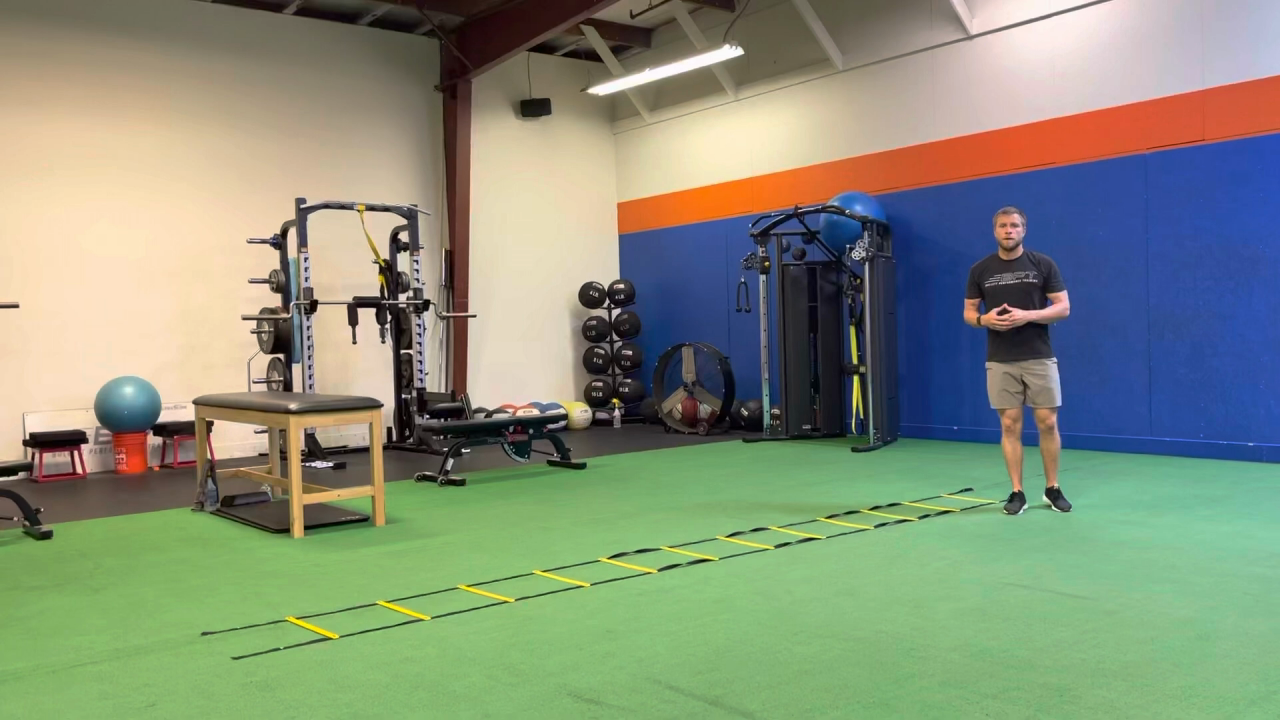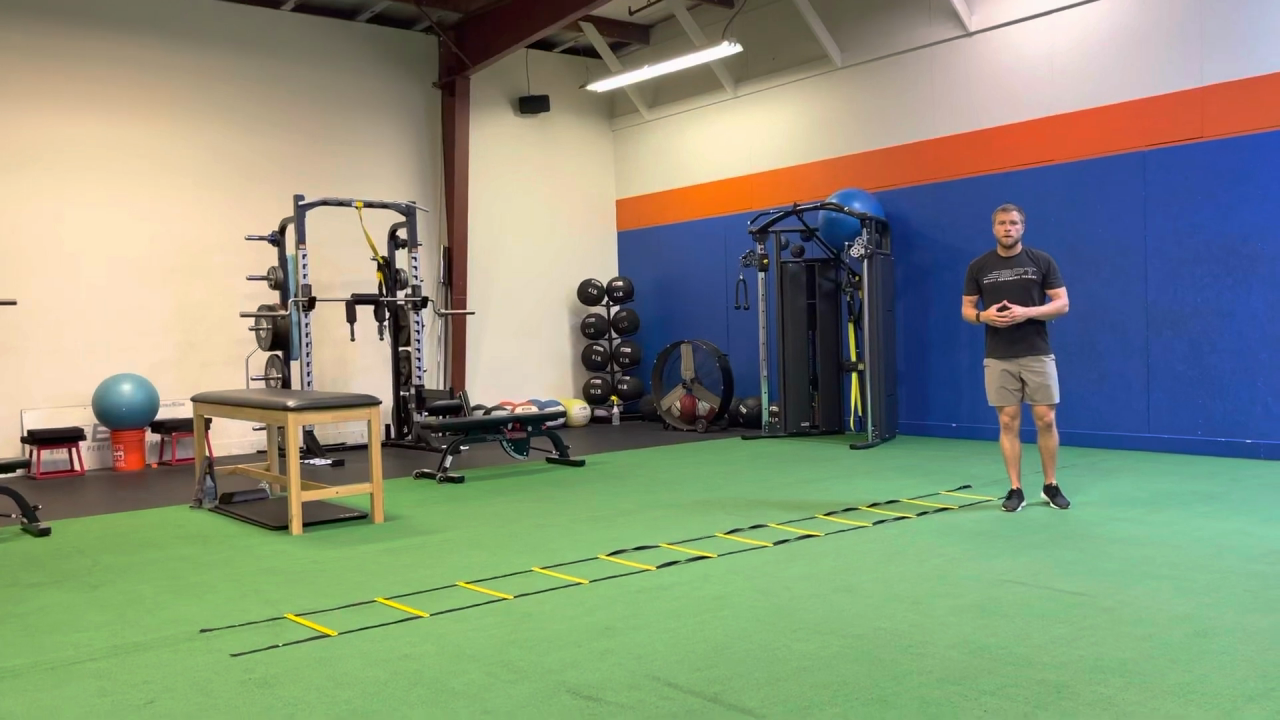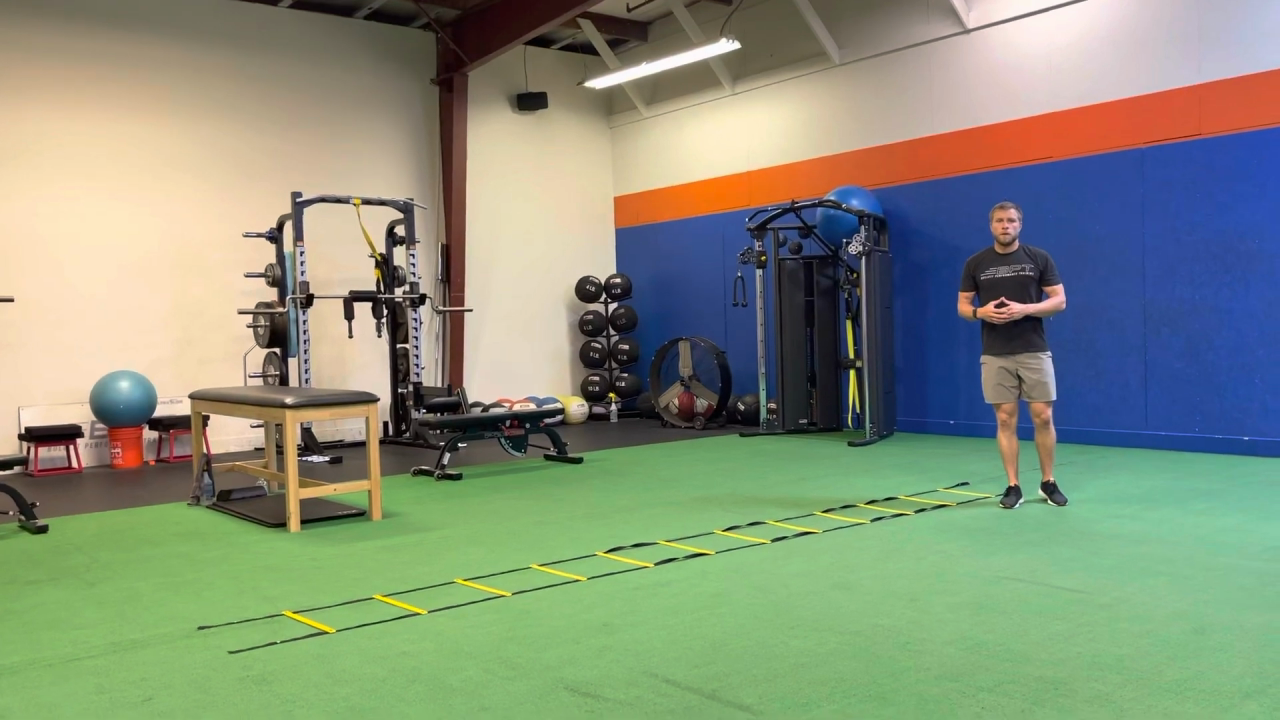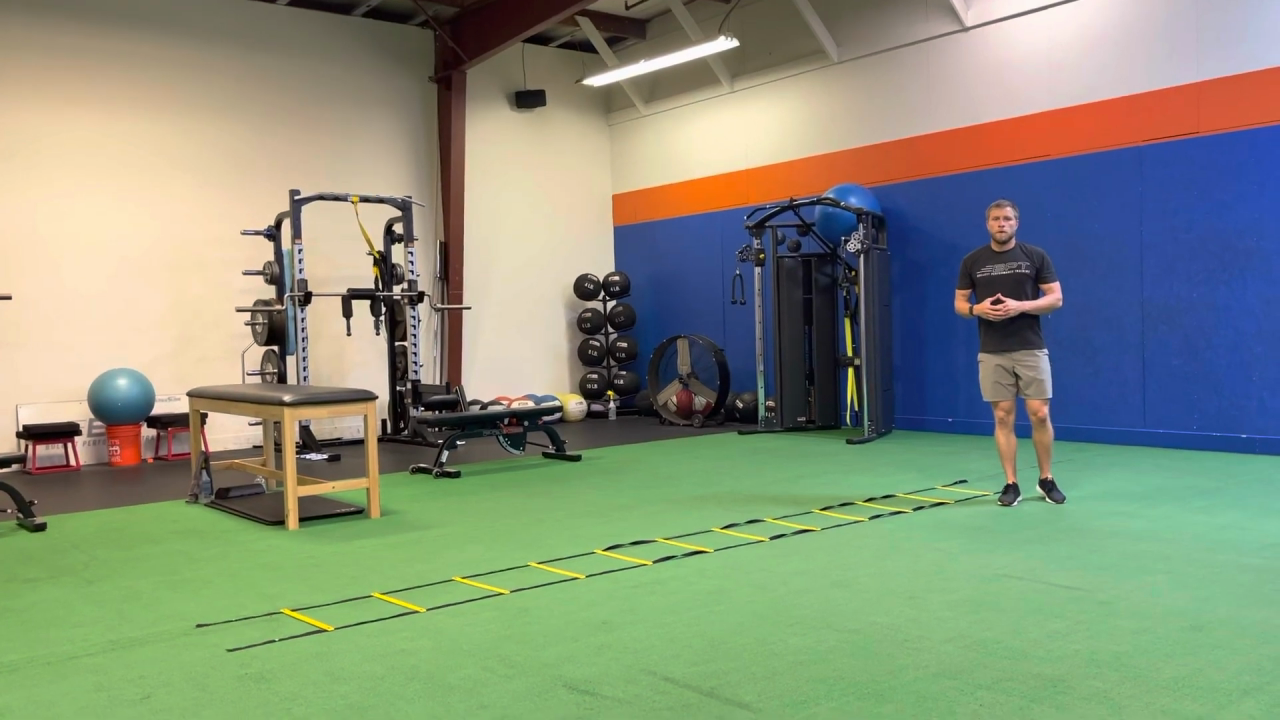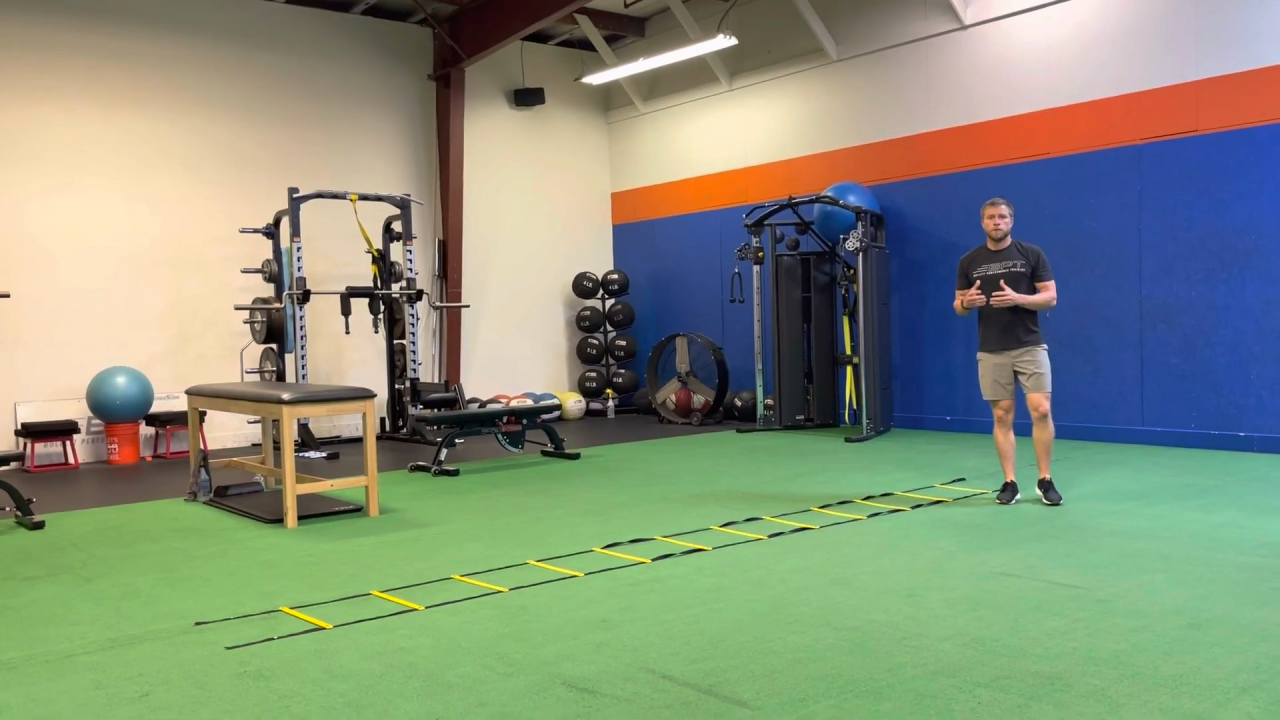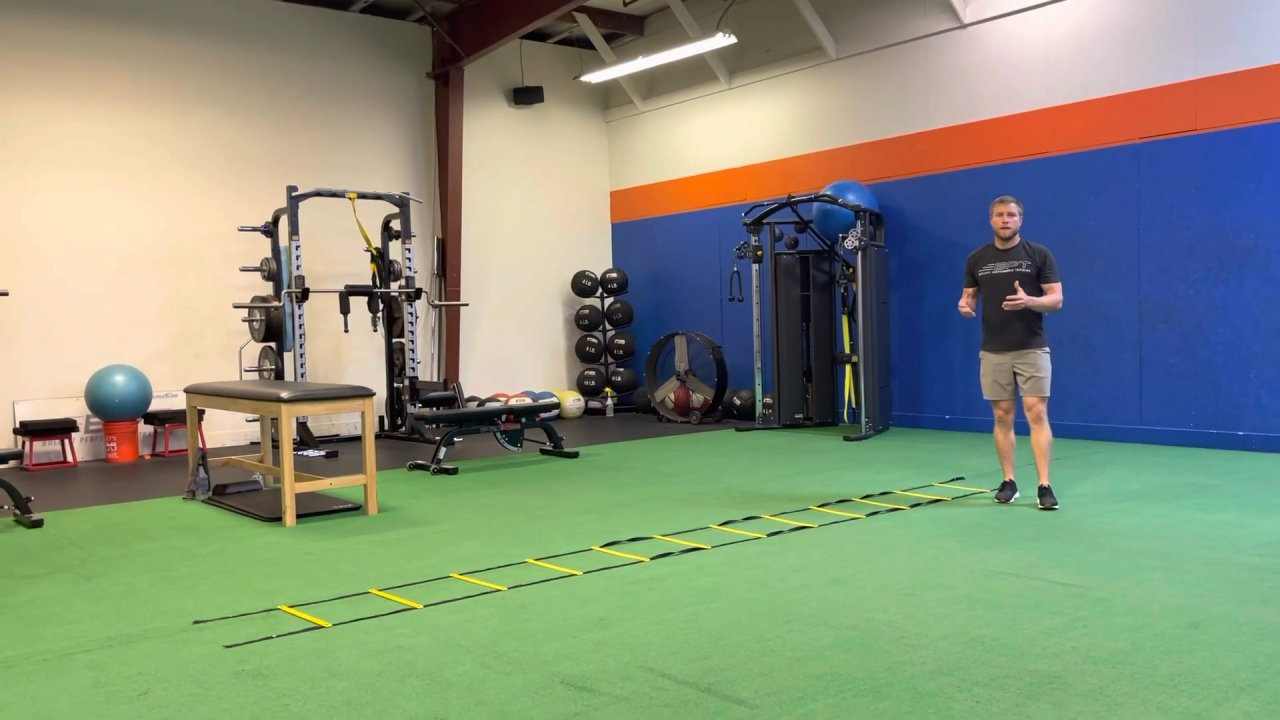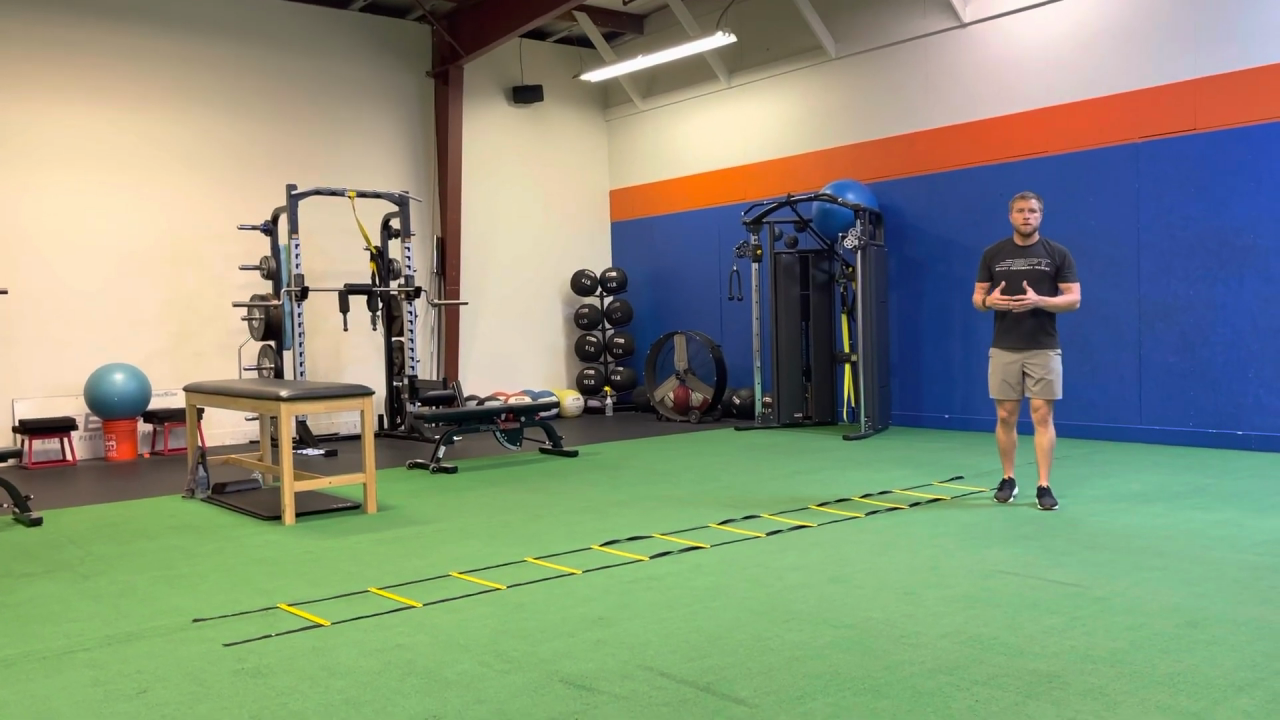
dt=0.4s
person 1, frame 1
left shoulder: (1043, 264)
right shoulder: (980, 269)
left elbow: (1063, 308)
right elbow: (968, 311)
left wrist: (1027, 316)
right wrist: (983, 319)
left hip: (1040, 358)
right hip: (1000, 361)
left knee: (1048, 423)
right knee: (1010, 425)
left ankle: (1053, 489)
right ankle: (1017, 492)
person 1, frame 2
left shoulder: (1042, 261)
right shoulder: (978, 266)
left elbow: (1062, 304)
right elbow: (967, 308)
left wrist: (1027, 312)
right wrist: (983, 316)
left hip: (1038, 355)
right hip: (998, 358)
left knee: (1046, 420)
right knee: (1008, 422)
left ankle: (1050, 485)
right ankle: (1015, 489)
person 1, frame 3
left shoulder: (1039, 258)
right shoulder: (976, 263)
left elbow: (1059, 300)
right elbow: (962, 305)
left wrist: (1025, 309)
right wrist: (981, 312)
left hip: (1034, 352)
right hip: (995, 355)
left knee: (1043, 417)
right knee: (1006, 419)
left ankle: (1048, 483)
right ankle: (1013, 486)
person 1, frame 4
left shoulder: (1036, 256)
right shoulder: (972, 261)
left elbow: (1055, 298)
right elbow: (959, 303)
left wrist: (1020, 306)
right wrist: (977, 309)
left hip: (1031, 349)
right hip: (992, 352)
left knee: (1040, 415)
right knee: (1003, 417)
left ankle: (1046, 479)
right ankle: (1011, 483)
person 1, frame 5
left shoulder: (1032, 254)
right shoulder: (969, 261)
left elbow: (1050, 297)
right elbow: (958, 305)
left wrist: (1017, 298)
right wrist: (968, 302)
left hip: (1030, 346)
right hip: (991, 351)
left knee: (1041, 410)
right knee: (1003, 416)
left ankle: (1045, 480)
right ankle: (1010, 481)
person 1, frame 6
left shoulder: (1040, 254)
right shoulder: (976, 259)
left elbow: (1056, 299)
right elbow: (969, 299)
left wrist: (1029, 301)
right wrist: (965, 306)
left hip: (1032, 349)
right hip: (993, 351)
left knee: (1037, 414)
right knee: (1002, 417)
left ankle: (1044, 485)
right ankle: (1009, 481)
person 1, frame 7
left shoulder: (1058, 254)
right shoulder: (993, 254)
left elbow: (1074, 299)
right elbow: (978, 296)
left wrist: (1038, 301)
right wrist: (989, 301)
left hip: (1044, 349)
right hip: (1004, 349)
left knee: (1043, 416)
right knee: (1005, 416)
left ankle: (1044, 485)
right ankle: (1008, 479)
